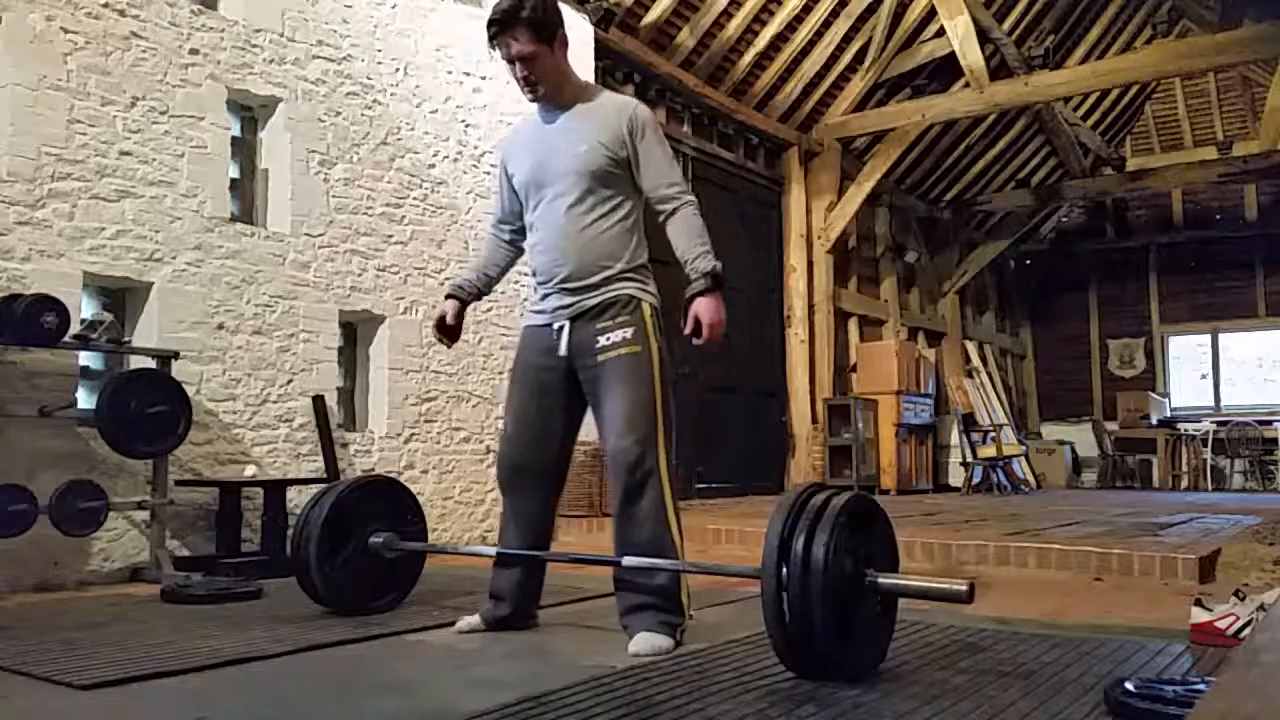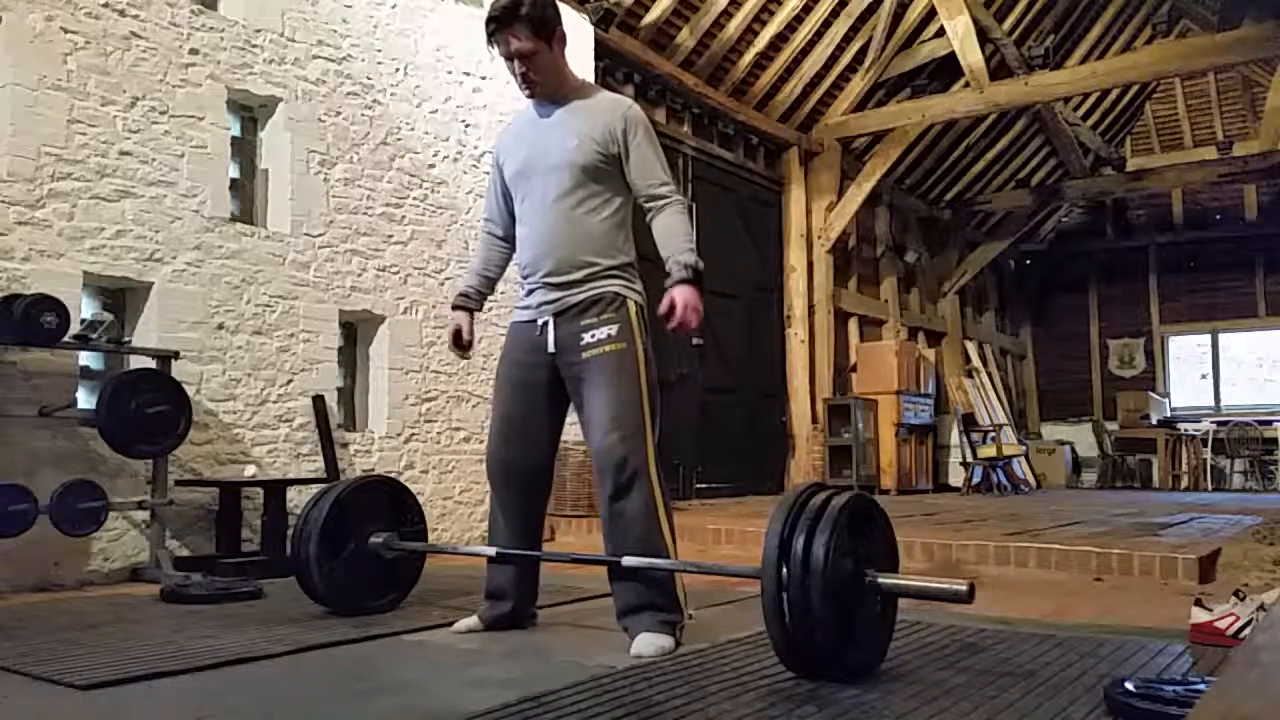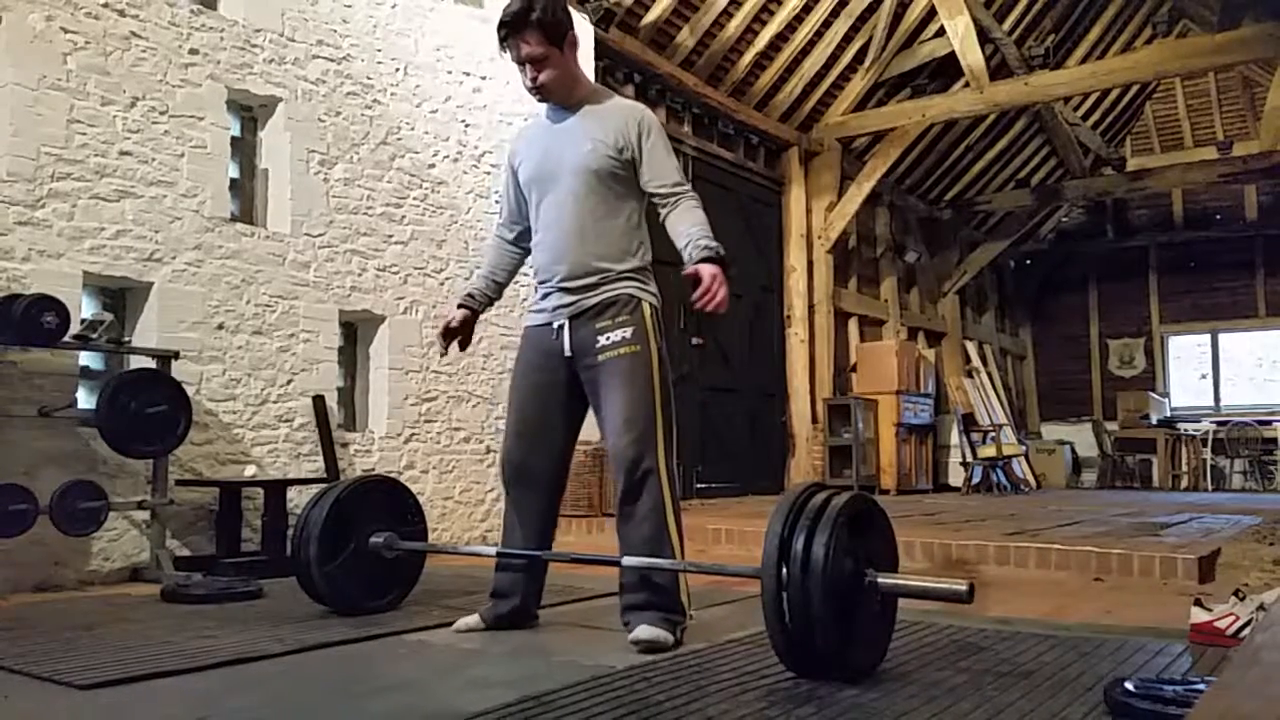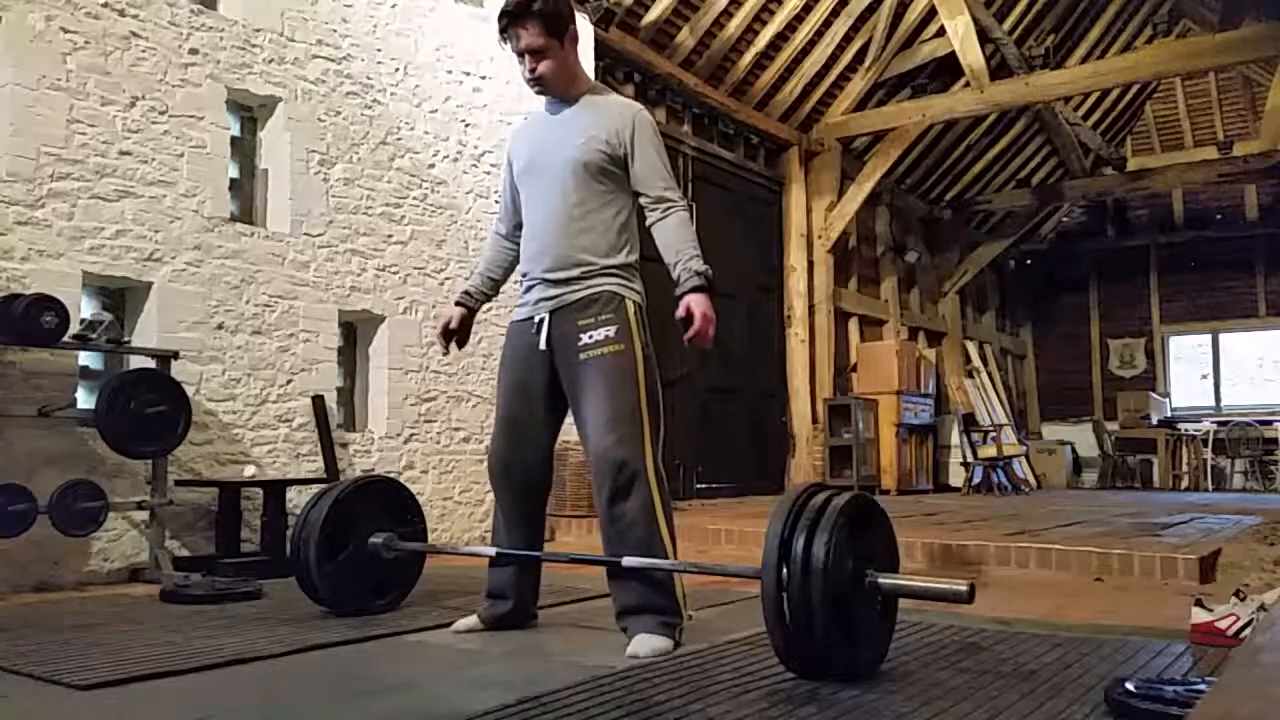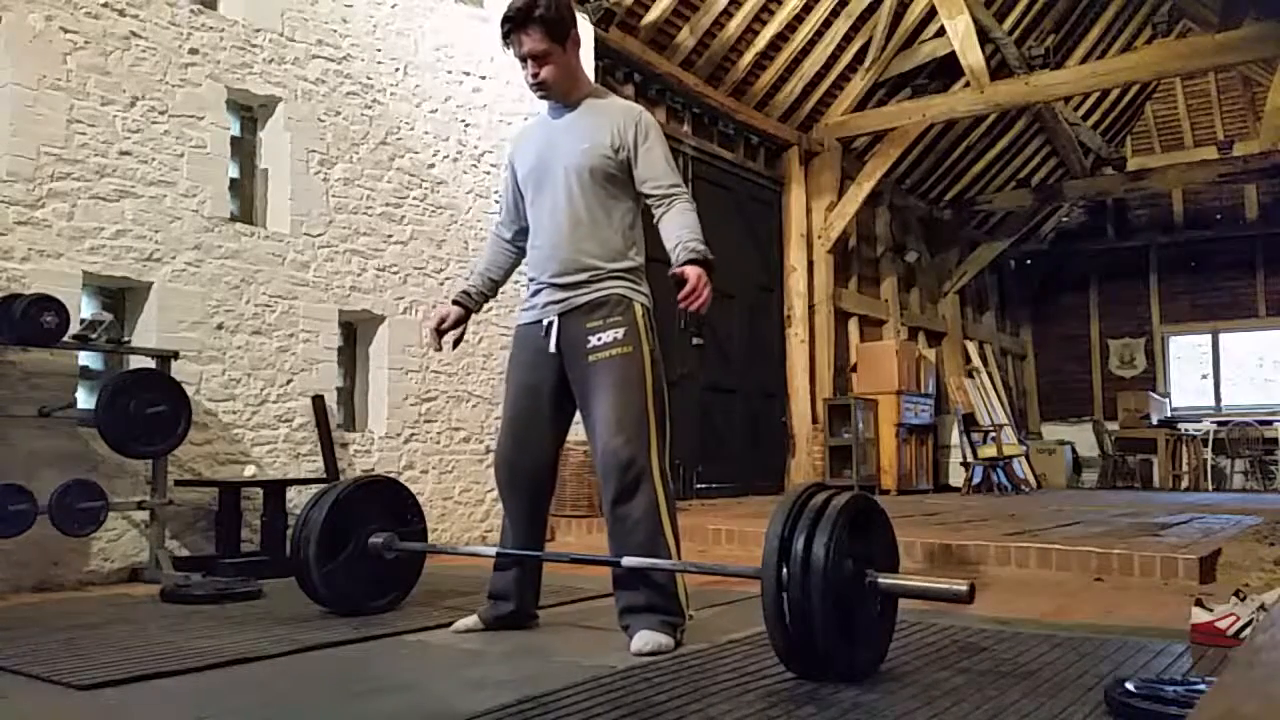
dt=0.5s
person 1, frame 1
left shoulder: (624, 116)
right shoulder: (515, 143)
left elbow: (675, 202)
right elbow: (504, 233)
left wrist: (705, 280)
right wrist: (461, 293)
left hip: (618, 312)
right hip: (545, 323)
left knee: (635, 458)
right knee: (523, 463)
left ankle: (653, 614)
right ankle: (511, 599)
person 1, frame 2
left shoulder: (616, 115)
right shoulder: (510, 137)
left elbow: (663, 199)
right elbow: (497, 231)
left wrist: (684, 274)
right wrist: (467, 301)
left hip: (603, 309)
right hip: (531, 319)
left knee: (622, 457)
right knee: (511, 463)
left ankle: (652, 613)
right ankle: (509, 599)
person 1, frame 3
left shoulder: (628, 120)
right shoulder: (525, 142)
left elbow: (675, 198)
right elbow: (511, 236)
left wrist: (705, 258)
right wrist: (472, 302)
left hip: (618, 311)
right hip: (546, 321)
left knee: (636, 457)
right knee: (526, 464)
left ankle: (655, 609)
right ankle: (513, 599)
person 1, frame 4
left shoulder: (624, 118)
right shoulder: (524, 136)
left elbow: (666, 209)
left wrist: (693, 284)
right wrist: (468, 300)
left hip: (601, 307)
right hip: (530, 315)
left knee: (620, 457)
right knee: (513, 463)
left ankle: (651, 614)
right ankle: (510, 599)
person 1, frame 5
left shoulder: (626, 120)
right shoulder: (526, 140)
left elbow: (671, 201)
right elbow: (509, 234)
left wrist: (689, 260)
right wrist: (467, 299)
left hip: (609, 312)
right hip: (538, 320)
left knee: (626, 458)
right knee: (519, 462)
left ankle: (653, 612)
right ankle: (511, 600)
